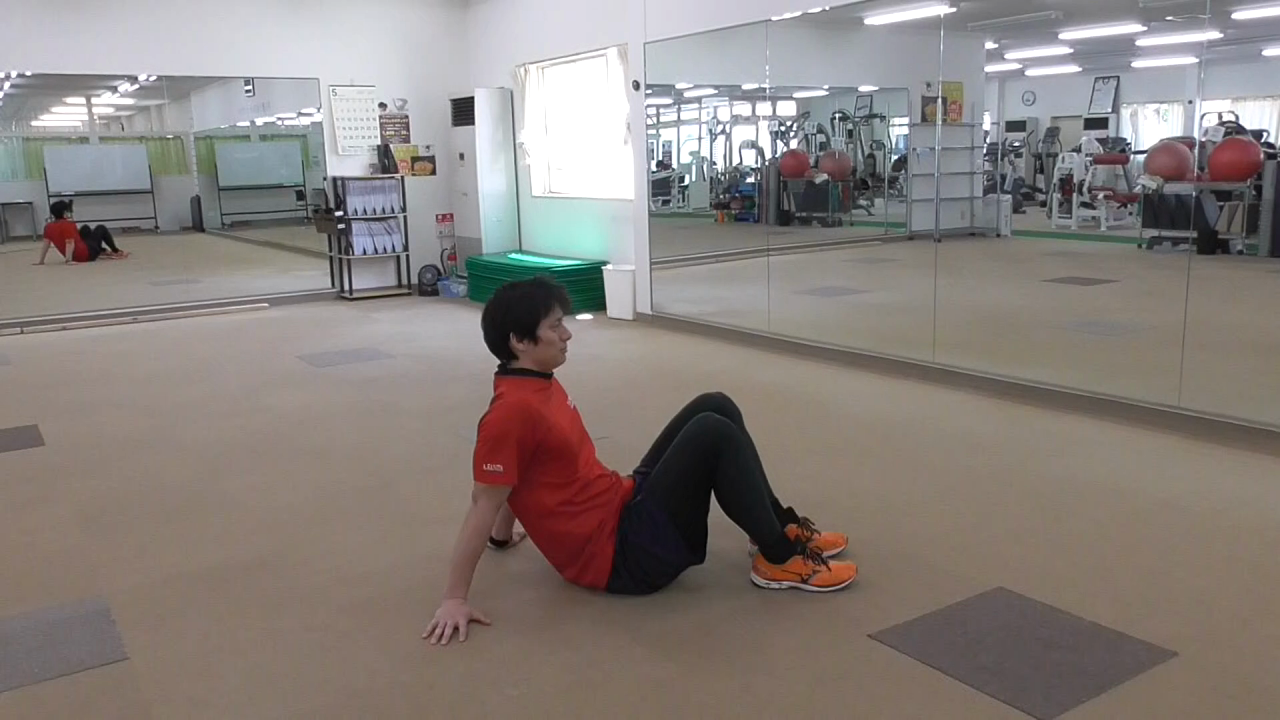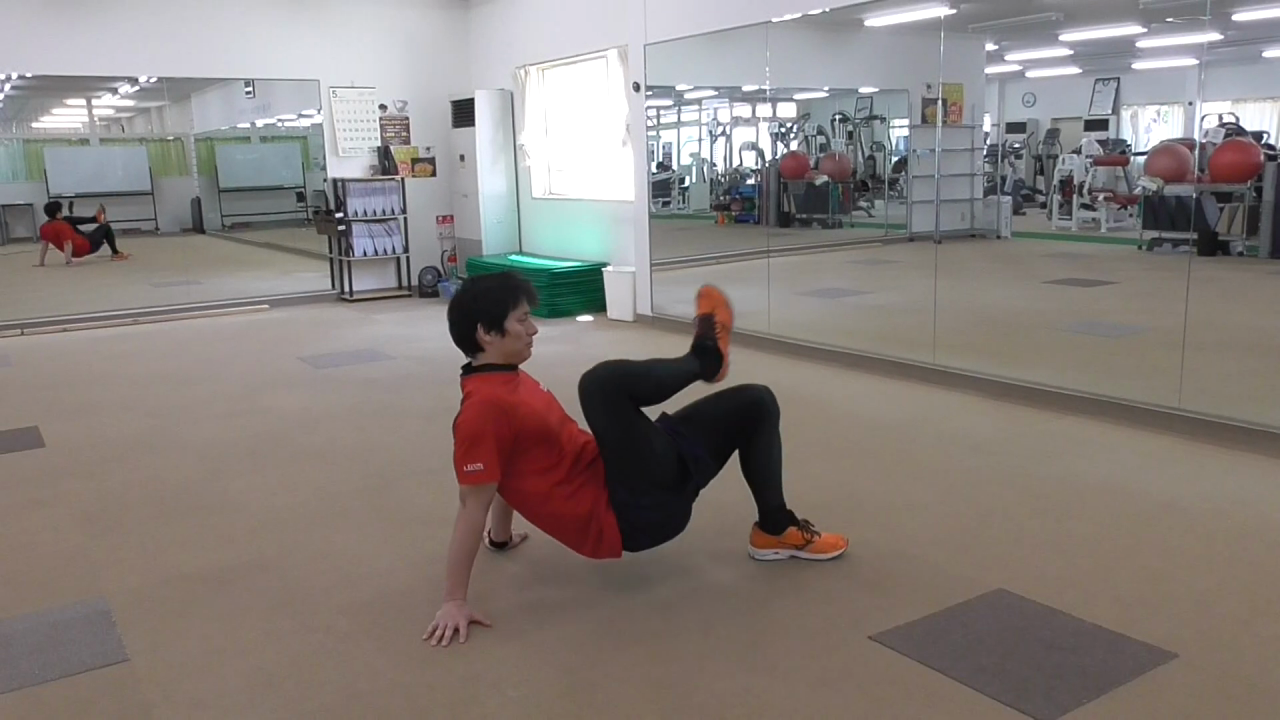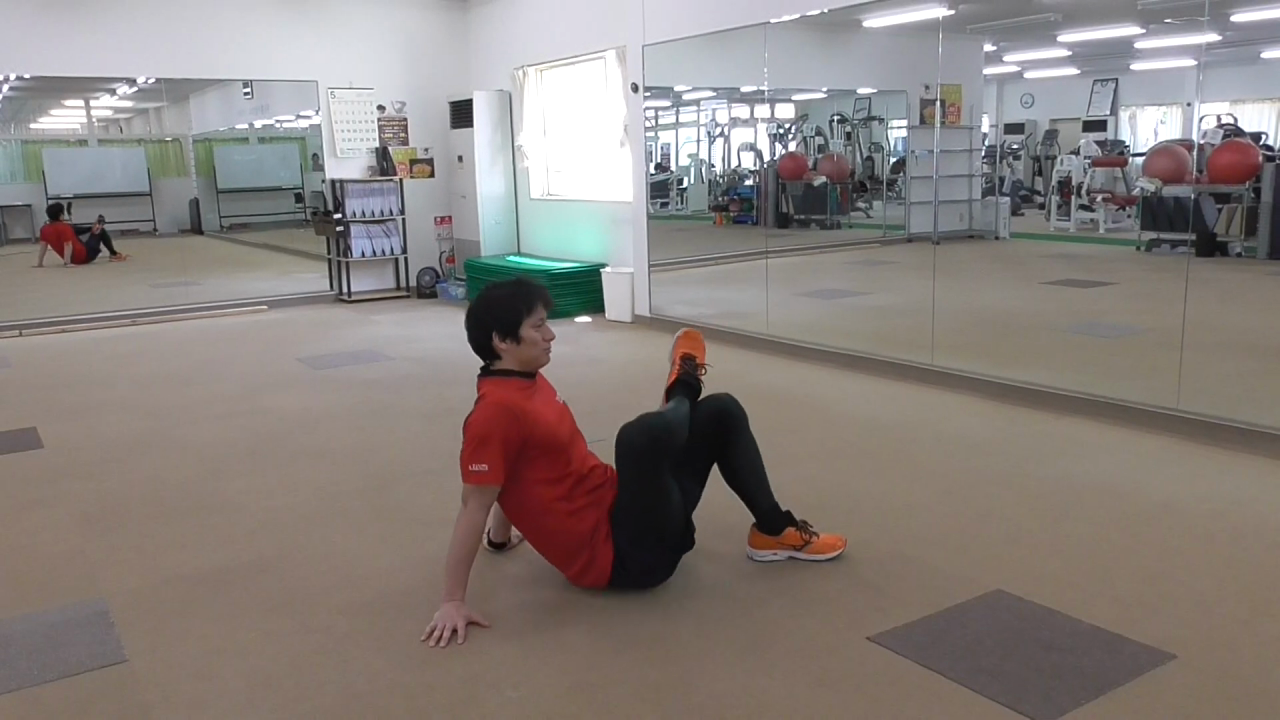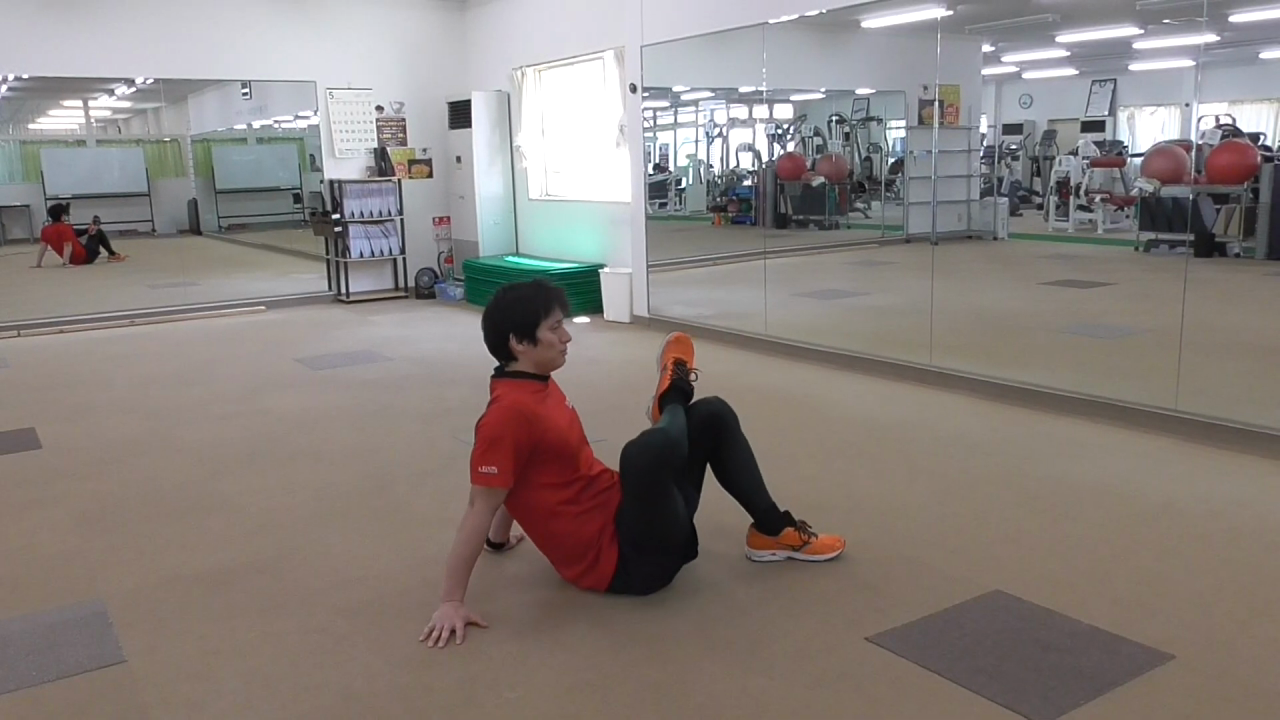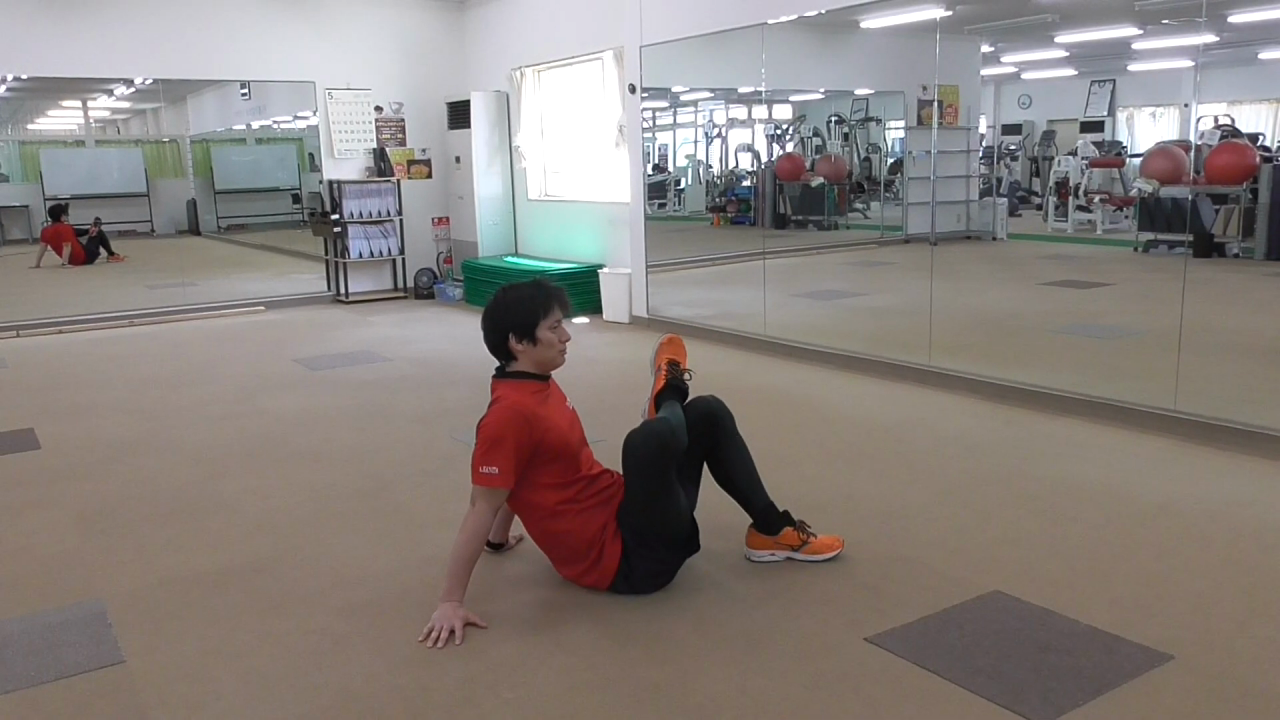
dt=0.7s
person 1, frame 1
left shoulder: (540, 384)
right shoulder: (514, 410)
left elbow: (520, 484)
right elbow: (484, 502)
left wrist: (502, 533)
right wrist: (454, 598)
left hip: (623, 506)
right hip: (623, 553)
left knee: (716, 409)
right knee: (712, 434)
left ankle: (778, 525)
right ankle: (780, 559)
person 1, frame 2
left shoulder: (508, 379)
right shoulder: (484, 406)
left elbow: (515, 468)
right elbow: (473, 503)
left wrist: (501, 537)
right wrist: (454, 601)
left hip: (630, 479)
right hip: (629, 510)
left knee: (756, 403)
right knee: (603, 381)
left ankle: (775, 530)
right ankle: (704, 361)
person 1, frame 3
left shoulder: (529, 382)
right shoulder: (496, 410)
left elbow: (518, 477)
right elbow: (474, 504)
left wrist: (501, 537)
right wrist: (452, 601)
left hip: (617, 509)
right hip: (618, 550)
left knee: (723, 412)
right knee: (643, 433)
left ankle: (774, 531)
right ankle: (681, 394)
person 1, frame 4
left shoulder: (537, 384)
right shoulder: (510, 412)
left elbow: (521, 481)
right elbow: (481, 505)
left wrist: (500, 537)
right wrist: (452, 602)
left hip: (619, 515)
right hip: (621, 558)
left knee: (714, 415)
right knee: (649, 450)
left ankle: (773, 531)
right ankle: (672, 403)
person 1, frame 5
left shoulder: (539, 385)
right shoulder: (510, 413)
left elbow: (524, 480)
right elbow: (482, 505)
left wrist: (500, 538)
right wrist: (451, 601)
left hip: (620, 514)
right hip: (626, 556)
left knee: (709, 414)
right knee: (651, 438)
left ankle: (772, 530)
right ankle: (668, 400)
